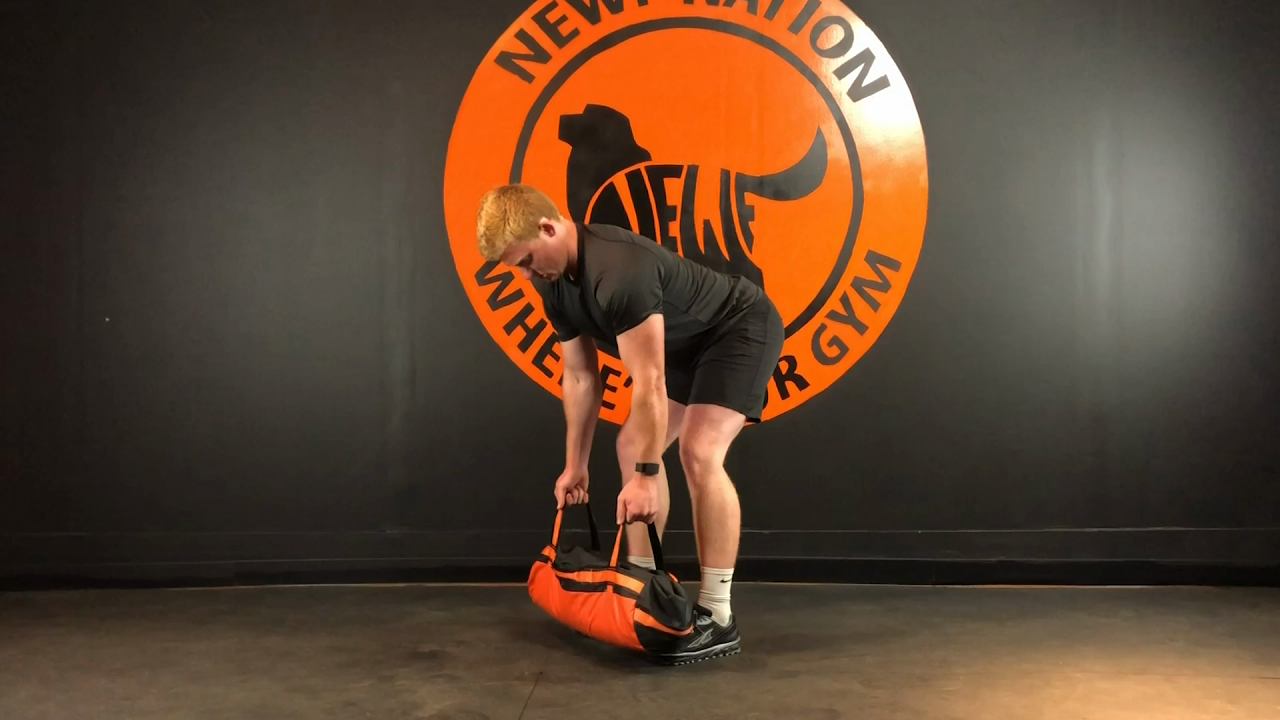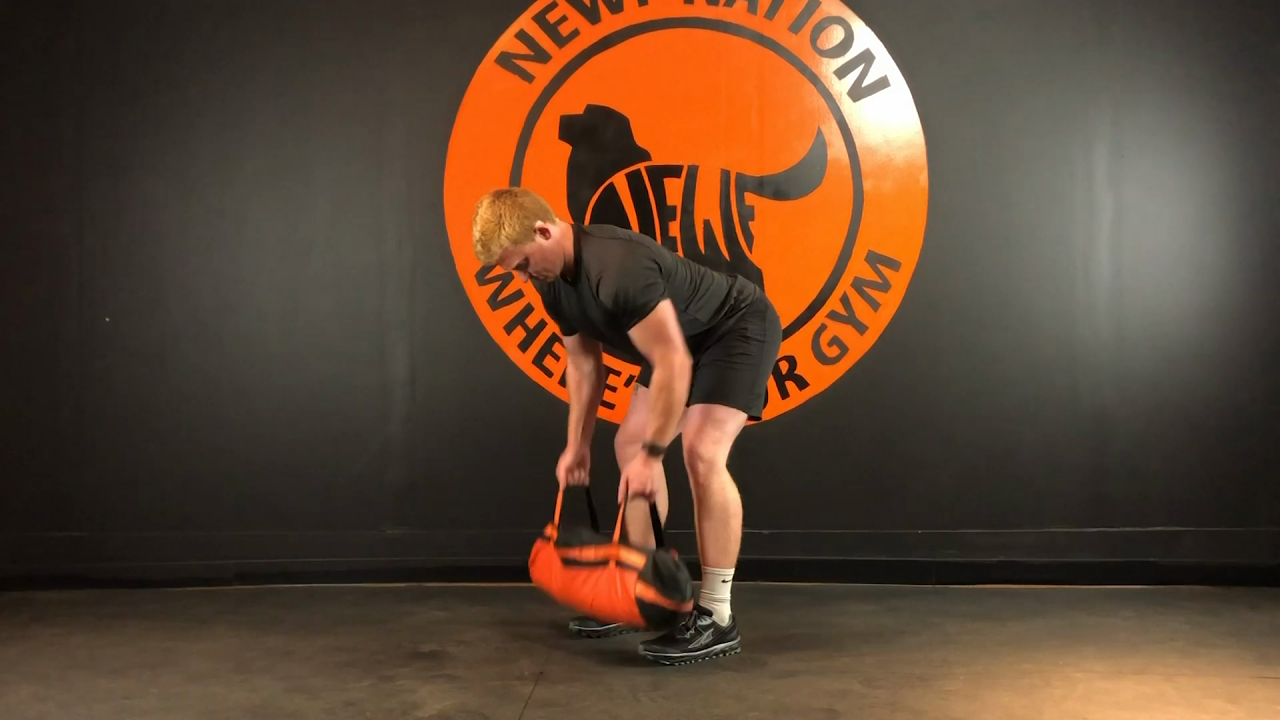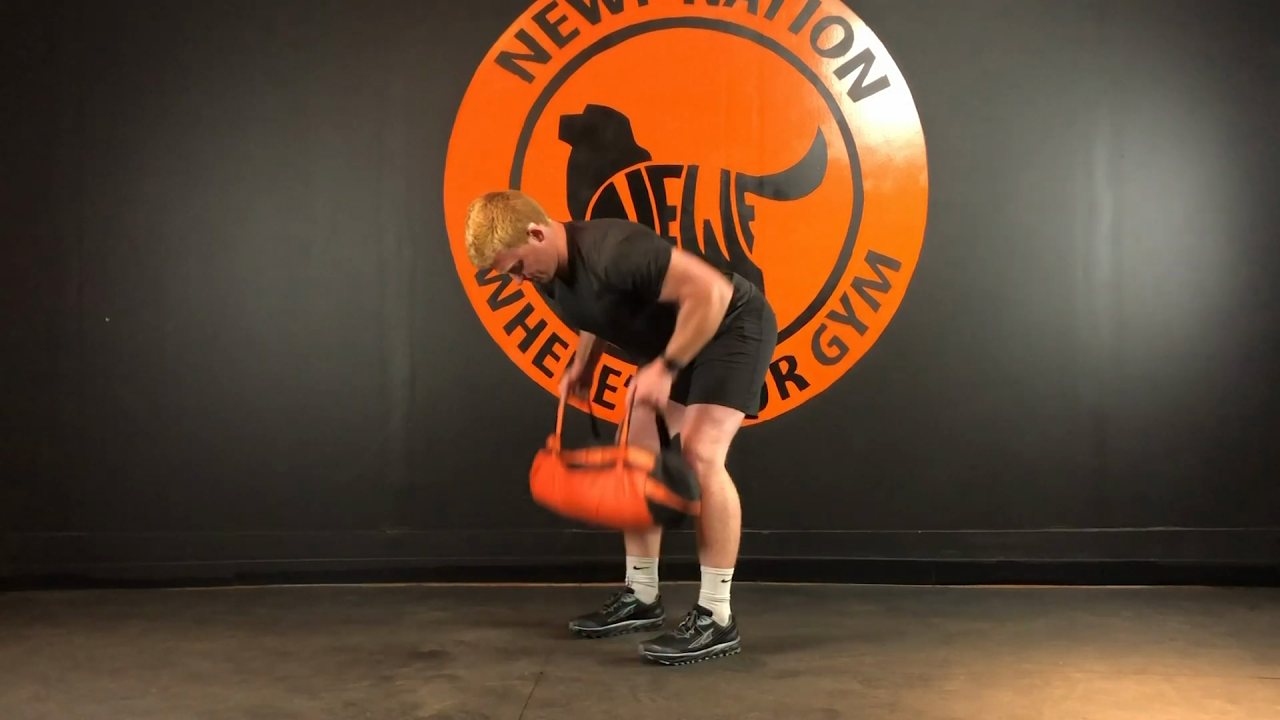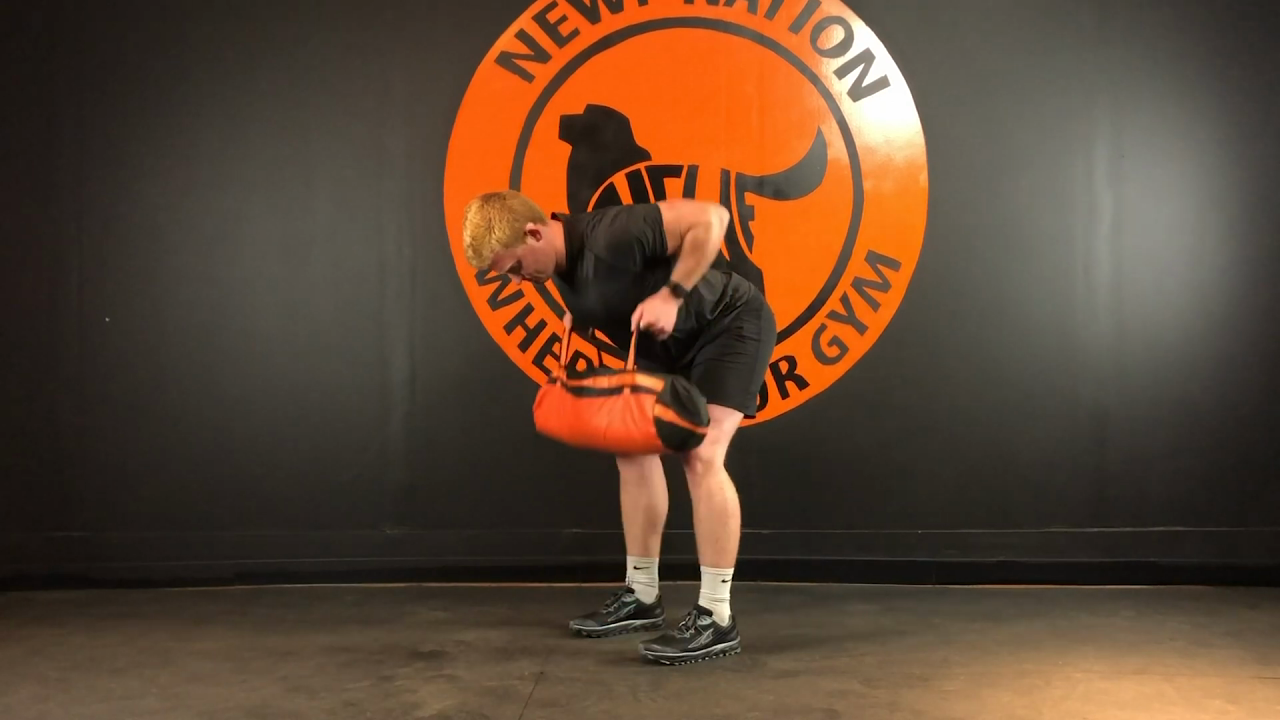
dt=0.2s
person 1, frame 1
left shoulder: (619, 270)
right shoulder: (554, 282)
left elbow: (648, 385)
right elbow: (580, 376)
left wrist: (646, 475)
right wrist: (575, 465)
left hip: (740, 328)
right hip: (683, 342)
left knee: (700, 454)
right knee: (631, 448)
left ankle: (717, 619)
person 1, frame 2
left shoulder: (616, 268)
right shoulder: (553, 281)
left elbow: (673, 366)
right elbow: (584, 362)
left wrist: (652, 453)
right wrist: (577, 445)
left hip: (738, 327)
right hip: (678, 341)
left knee: (702, 453)
right knee: (628, 446)
left ankle: (716, 618)
person 1, frame 3
left shoulder: (612, 252)
right shoulder: (552, 272)
left elbow: (712, 293)
left wrist: (666, 369)
right wrist: (582, 366)
left hip: (733, 325)
right hip: (675, 341)
left knee: (701, 454)
right knee: (634, 450)
left ankle: (716, 617)
right ankle: (641, 596)
person 1, frame 4
left shoulder: (609, 235)
right shoulder: (558, 255)
left elbow: (711, 217)
left wrist: (672, 296)
right wrist: (582, 310)
left hip: (731, 324)
right hip: (671, 338)
left knee: (701, 455)
right knee: (635, 450)
left ankle: (716, 617)
right ankle: (642, 596)
